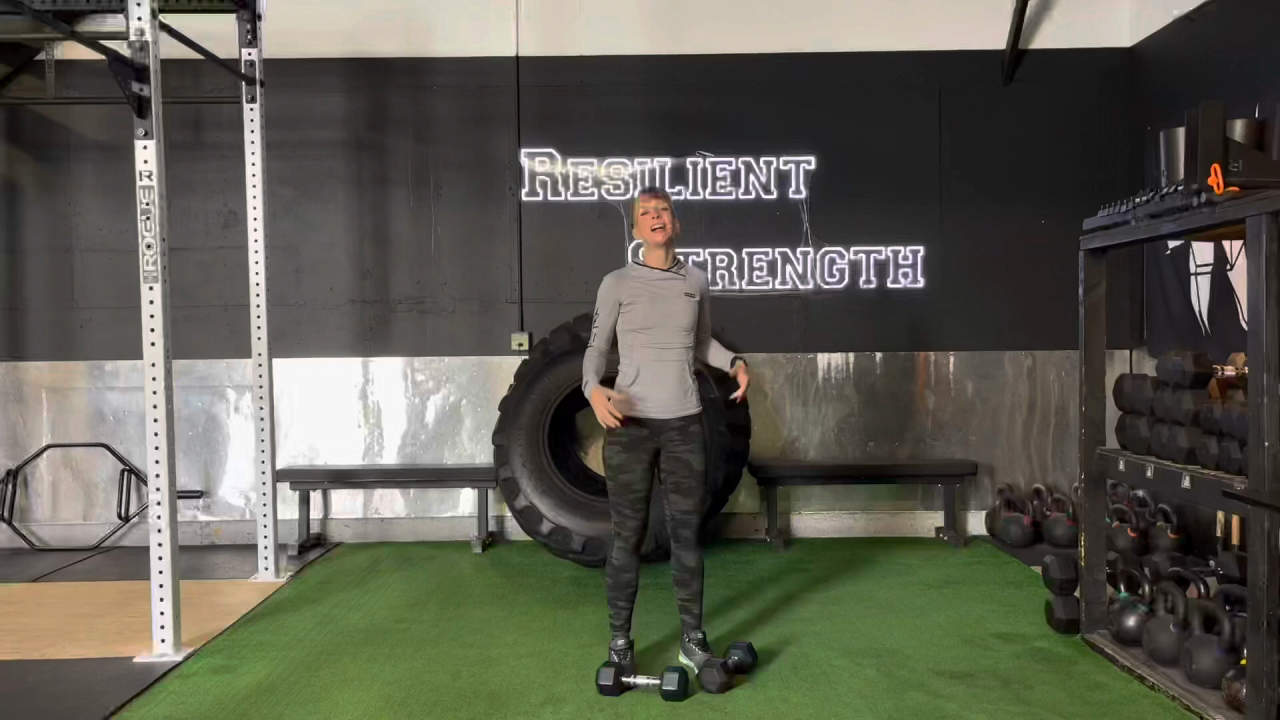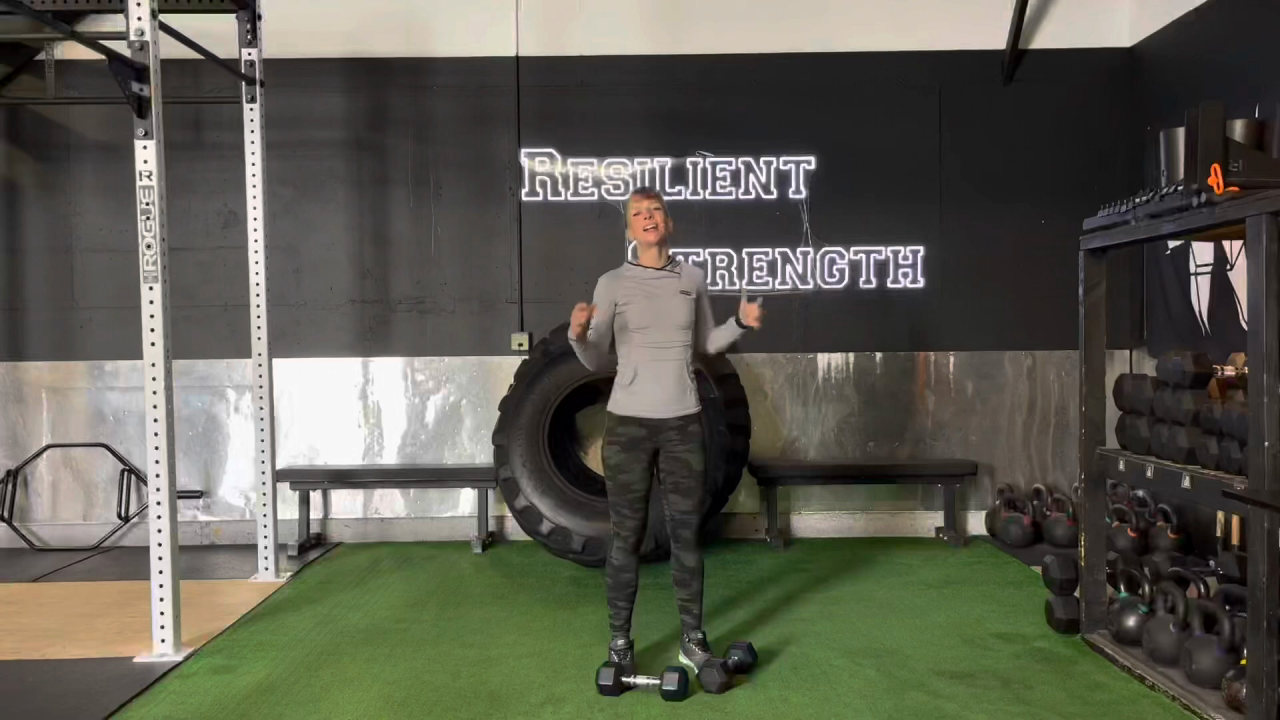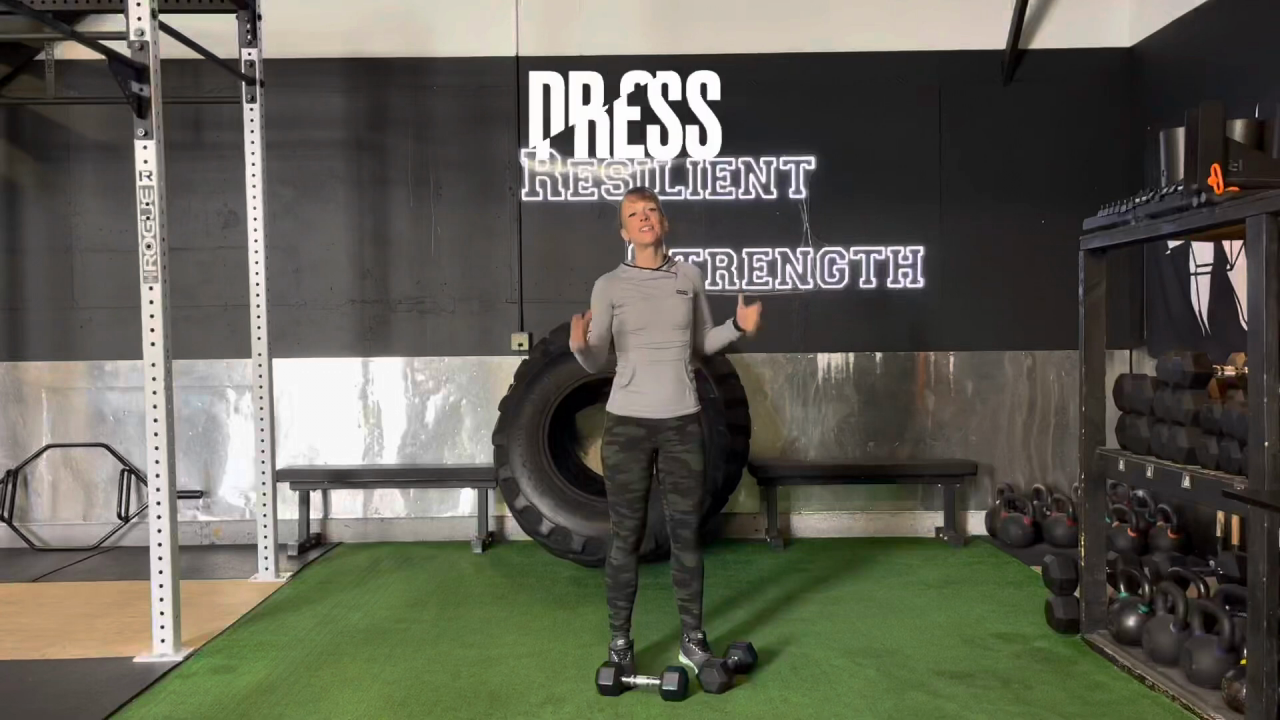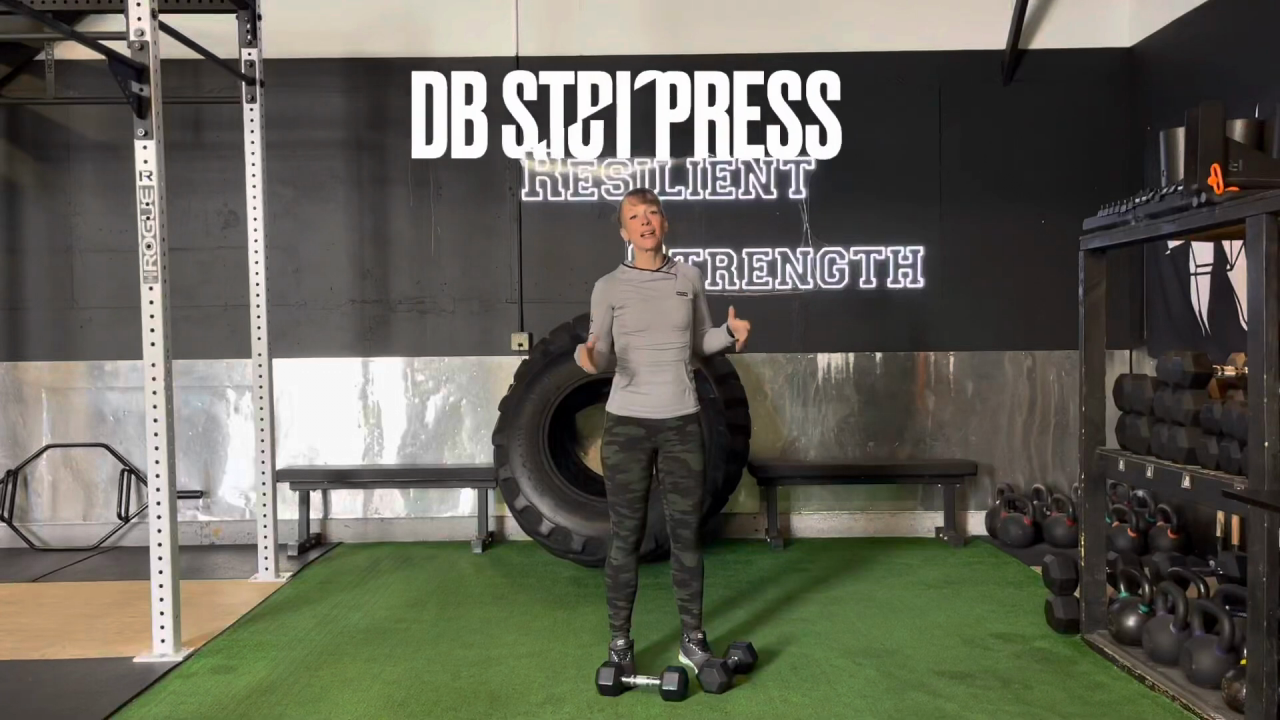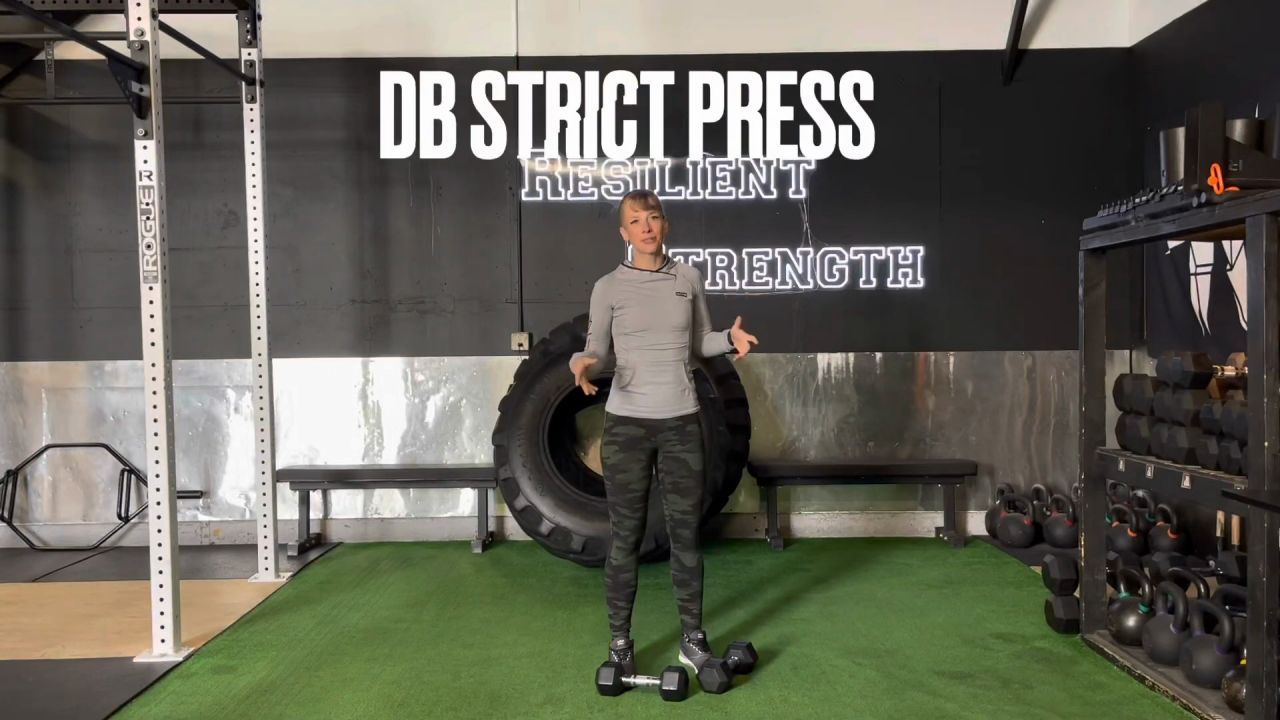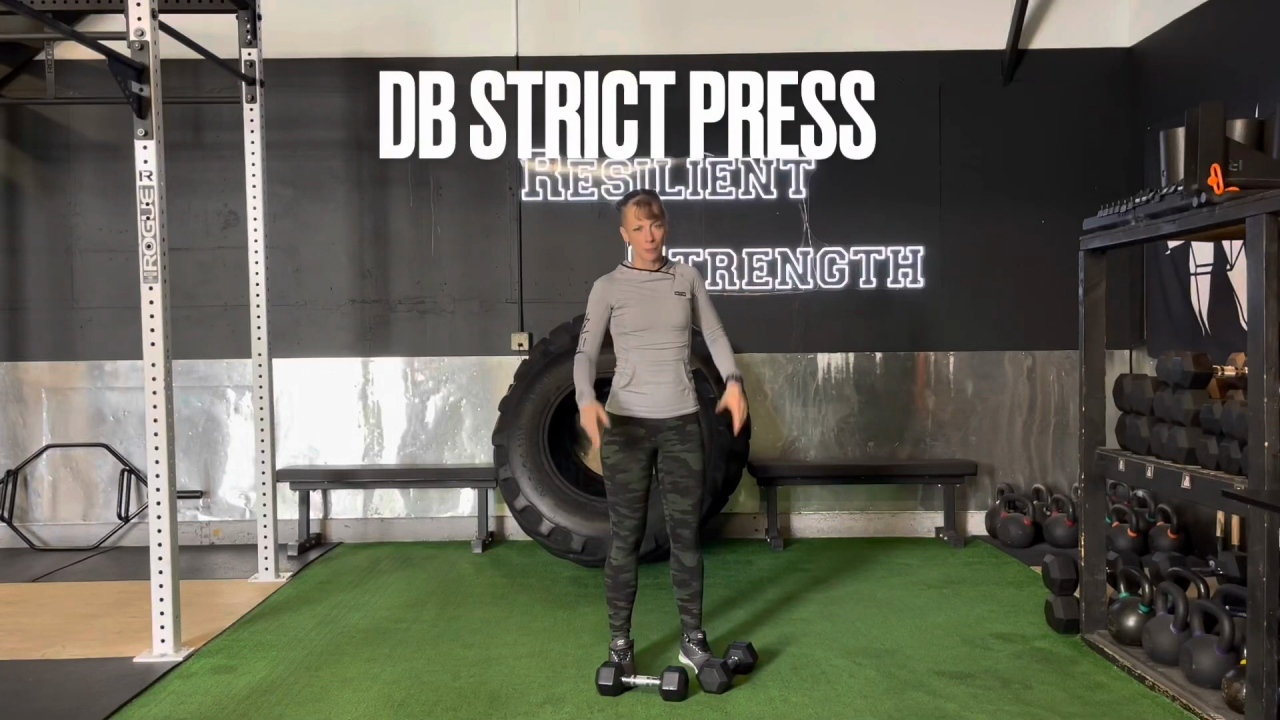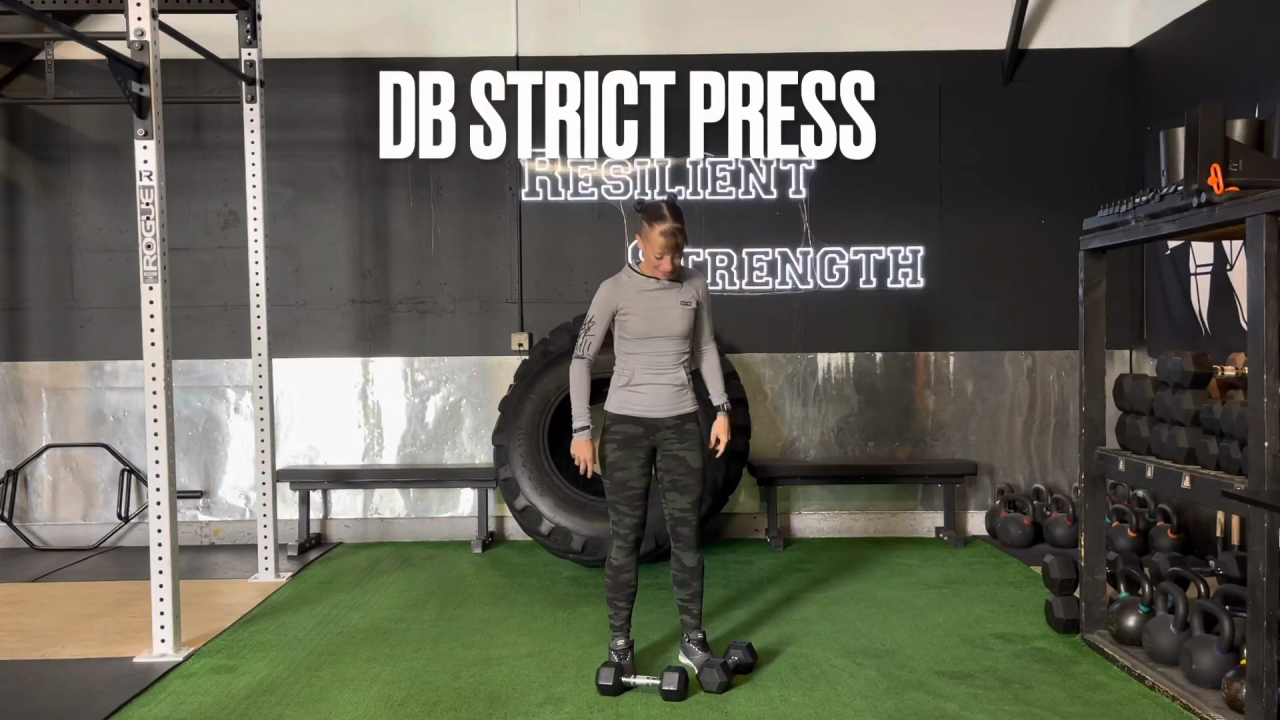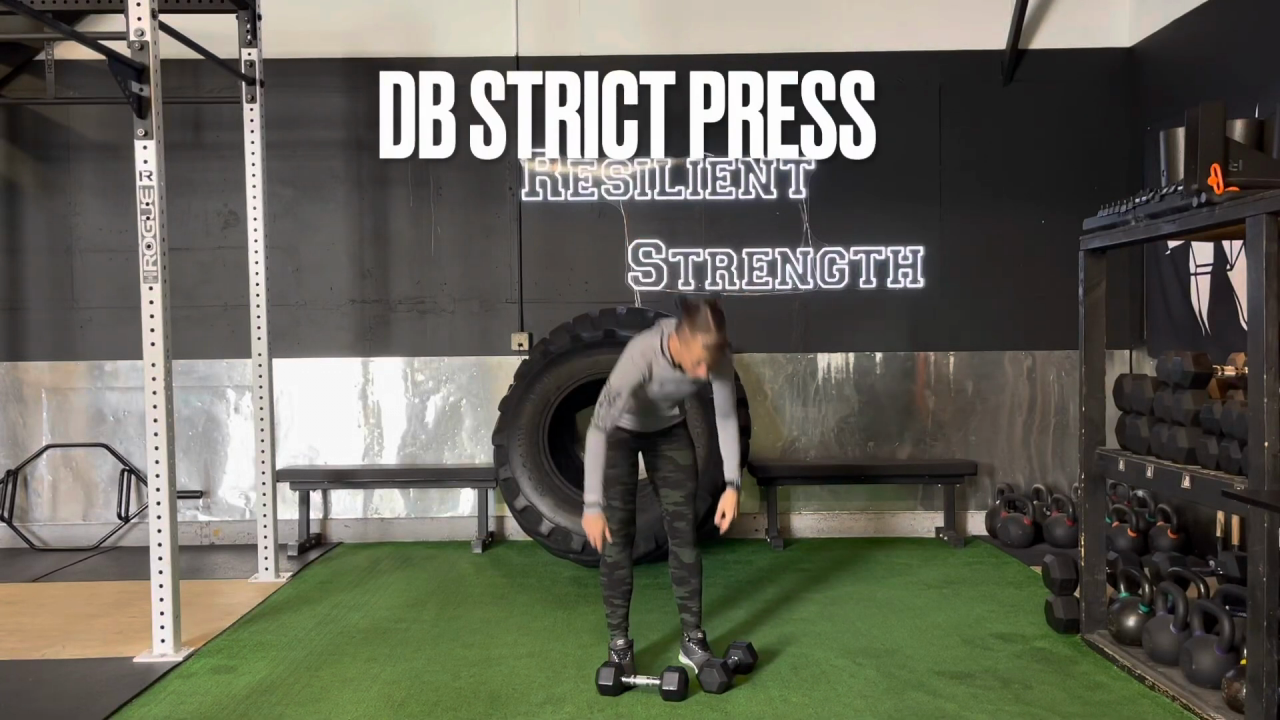
dt=0.3s
person 1, frame 1
left shoulder: (696, 280)
right shoulder: (617, 283)
right elbow: (596, 349)
left wrist: (733, 363)
right wrist: (595, 389)
left hip: (684, 423)
right hip: (631, 423)
left knee: (687, 533)
right knee: (627, 536)
left ankle: (693, 636)
right ankle: (619, 640)
person 1, frame 2
left shoulder: (692, 278)
right shoulder: (612, 283)
right elbow: (595, 359)
left wrist: (742, 323)
right wrist: (578, 334)
left hip: (682, 422)
right hip: (628, 422)
left knee: (686, 533)
right knee: (626, 536)
left ankle: (692, 637)
right ankle: (619, 640)
person 1, frame 3
left shoulder: (689, 277)
right shoulder: (609, 286)
right elbow: (597, 361)
left wrist: (737, 326)
right wrist: (580, 344)
left hip: (681, 422)
right hip: (627, 423)
left knee: (686, 532)
right knee: (625, 536)
left ankle: (692, 636)
right ankle: (619, 640)
person 1, frame 4
left shoulder: (688, 277)
right shoulder: (608, 287)
right elbow: (600, 358)
left wrist: (730, 332)
right wrist: (589, 356)
left hip: (681, 423)
right hip: (626, 423)
left knee: (686, 533)
right knee: (625, 536)
left ankle: (693, 636)
right ankle: (620, 640)
person 1, frame 5
left shoulder: (689, 278)
right shoulder: (608, 287)
right elbow: (598, 353)
left wrist: (730, 340)
right wrist: (583, 363)
left hip: (681, 422)
right hip: (627, 423)
left knee: (686, 532)
right knee: (625, 536)
left ankle: (693, 636)
right ankle: (620, 640)
person 1, frame 6
left shoulder: (687, 278)
right shoulder: (608, 287)
left elbow: (714, 336)
right elbow: (585, 354)
left wrist: (732, 379)
right wrist: (587, 399)
left hip: (682, 423)
right hip: (627, 425)
left knee: (686, 533)
right knee: (625, 536)
left ankle: (693, 637)
right ankle: (620, 641)
person 1, frame 7
left shoulder: (694, 285)
right shoulder: (615, 289)
left elbow: (705, 351)
right elbow: (582, 359)
left wrist: (722, 409)
right wrist: (581, 429)
left hip: (681, 424)
right hip: (625, 424)
left knee: (686, 532)
right knee: (626, 535)
left ankle: (693, 637)
right ankle: (620, 641)
person 1, frame 8
left shoulder: (715, 356)
right shoulder: (642, 354)
left elbow: (726, 418)
right elbow: (600, 427)
left wrist: (732, 482)
right wrist: (593, 503)
left hip: (669, 430)
right hip: (621, 431)
left knee: (683, 529)
right knee: (618, 536)
left ankle: (692, 638)
right ankle: (619, 643)
